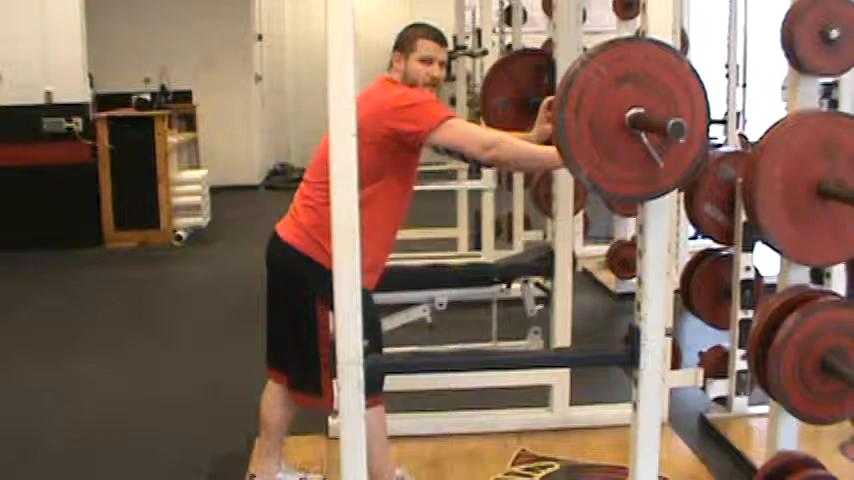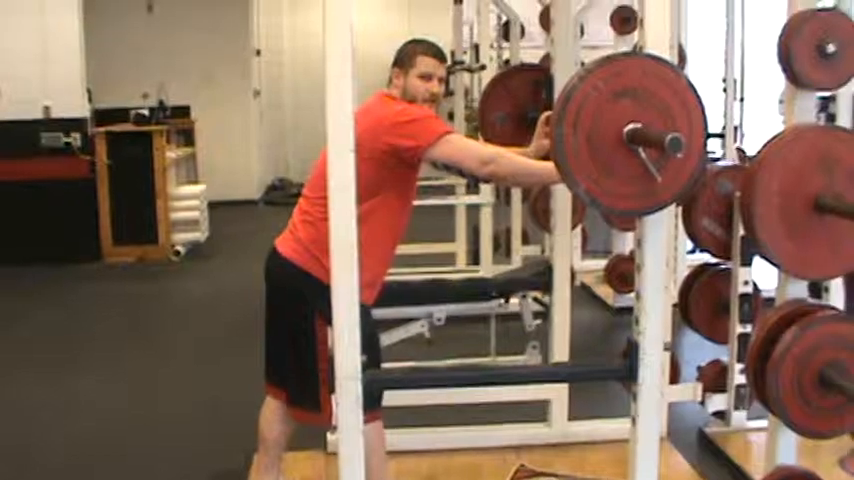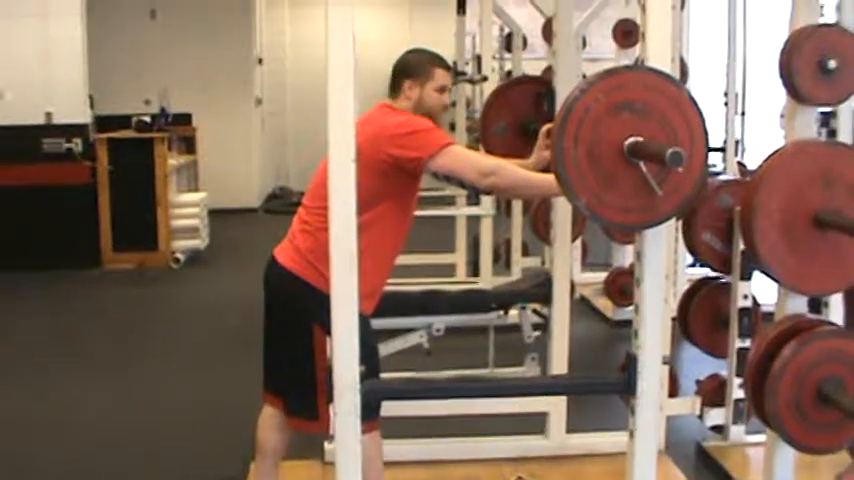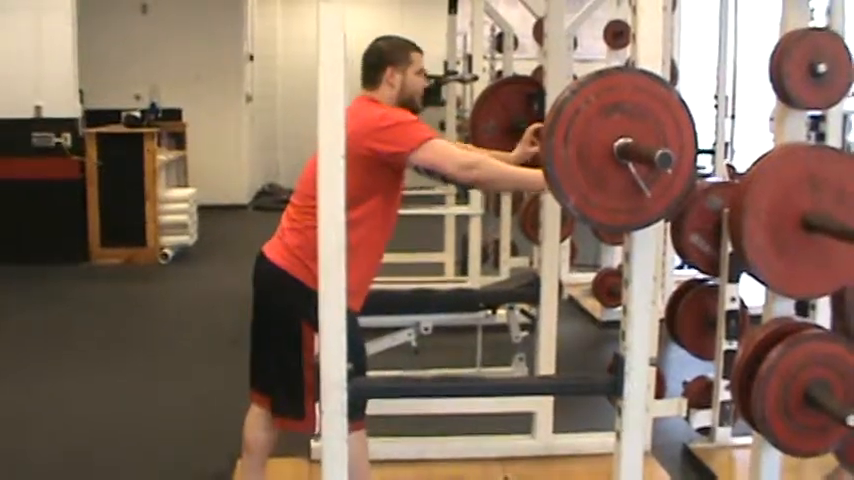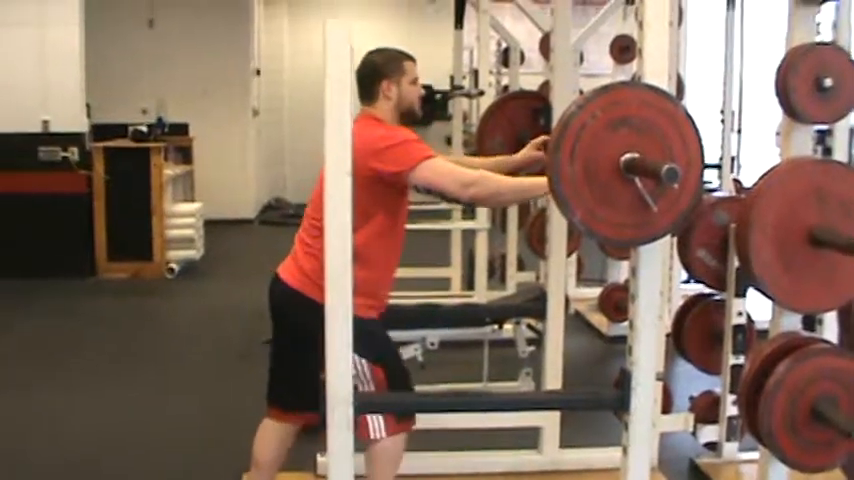
dt=0.4s
person 1, frame 1
left shoulder: (391, 101)
right shoulder: (402, 102)
left elbow: (470, 138)
right elbow: (486, 149)
left wrist: (532, 137)
left hip: (297, 248)
right hip: (318, 257)
left knee: (291, 369)
right knee: (362, 376)
person 1, frame 2
left shoulder: (389, 117)
right shoulder: (400, 118)
left elbow: (470, 154)
right elbow: (485, 164)
left wrist: (530, 153)
left hip: (296, 264)
right hip: (317, 273)
left knee: (289, 386)
right knee: (361, 394)
person 1, frame 3
left shoulder: (389, 126)
right shoulder: (402, 129)
left elbow: (471, 165)
right elbow: (485, 175)
left wrist: (530, 165)
left hip: (295, 272)
right hip: (317, 282)
left knee: (286, 394)
right knee: (359, 404)
person 1, frame 4
left shoulder: (370, 119)
right shoulder: (384, 123)
left elbow: (450, 152)
right elbow: (468, 169)
left wrist: (513, 157)
left hip: (284, 270)
right hip: (306, 281)
left knee: (274, 394)
right knee: (345, 405)
person 1, frame 5
left shoulder: (373, 136)
right shoulder: (386, 141)
left elbow: (453, 168)
right elbow: (467, 187)
left wrist: (516, 161)
right wrist: (556, 184)
left hip: (300, 290)
right hip: (327, 303)
left knee: (287, 411)
right knee: (391, 418)
